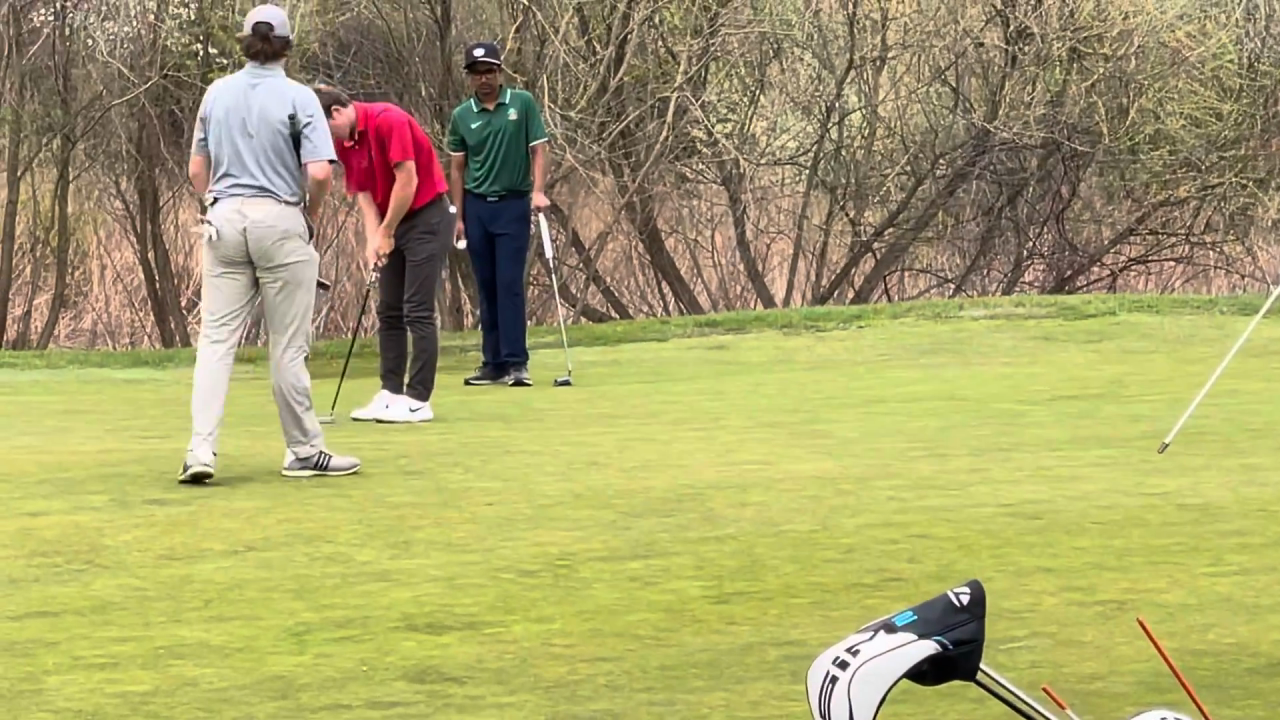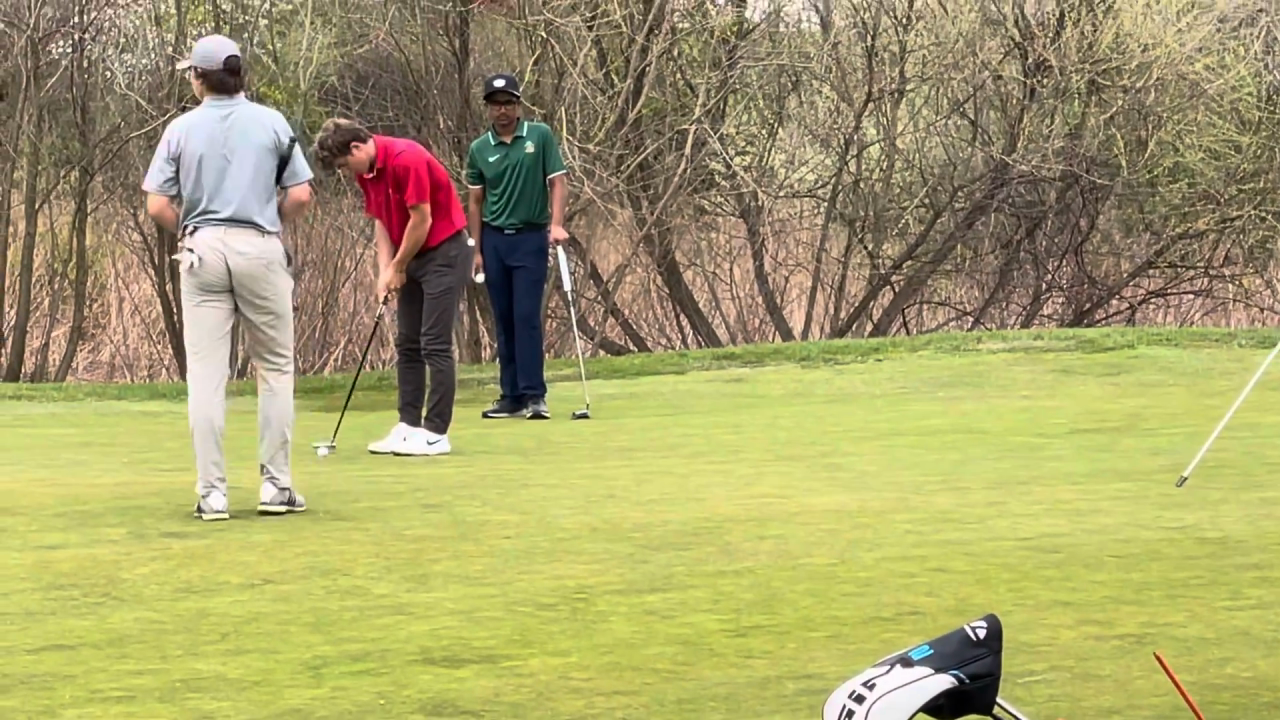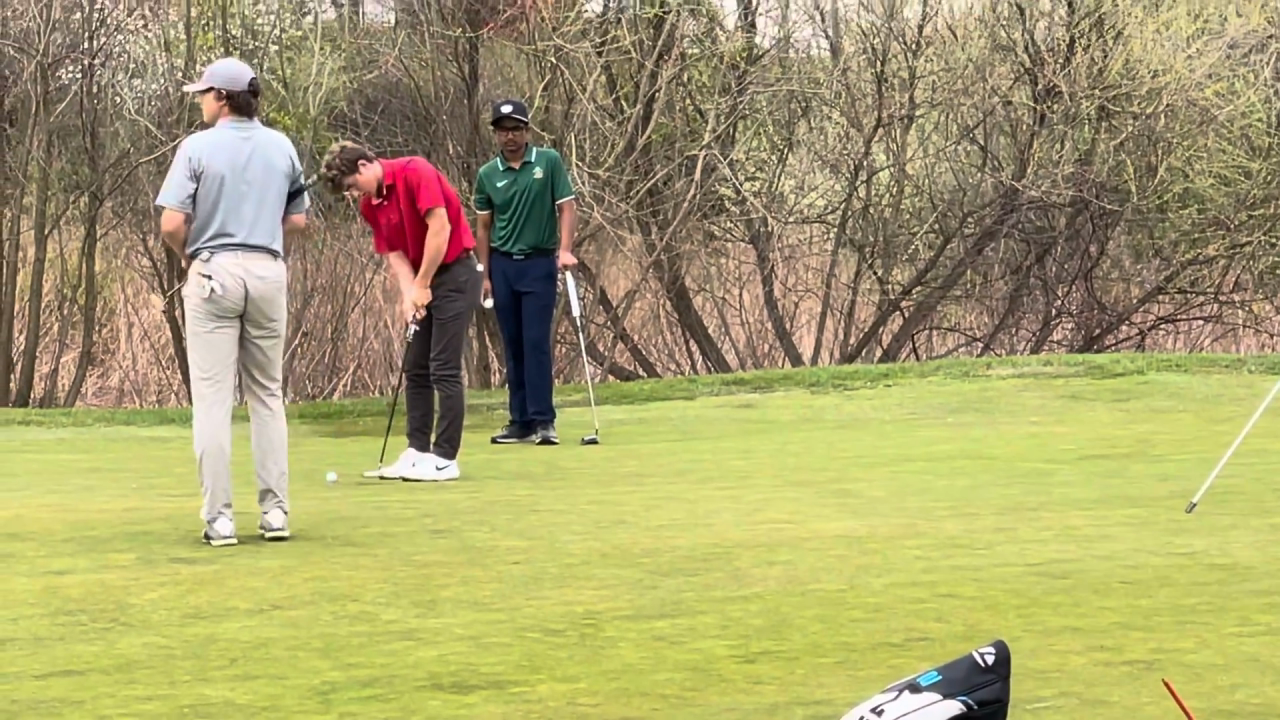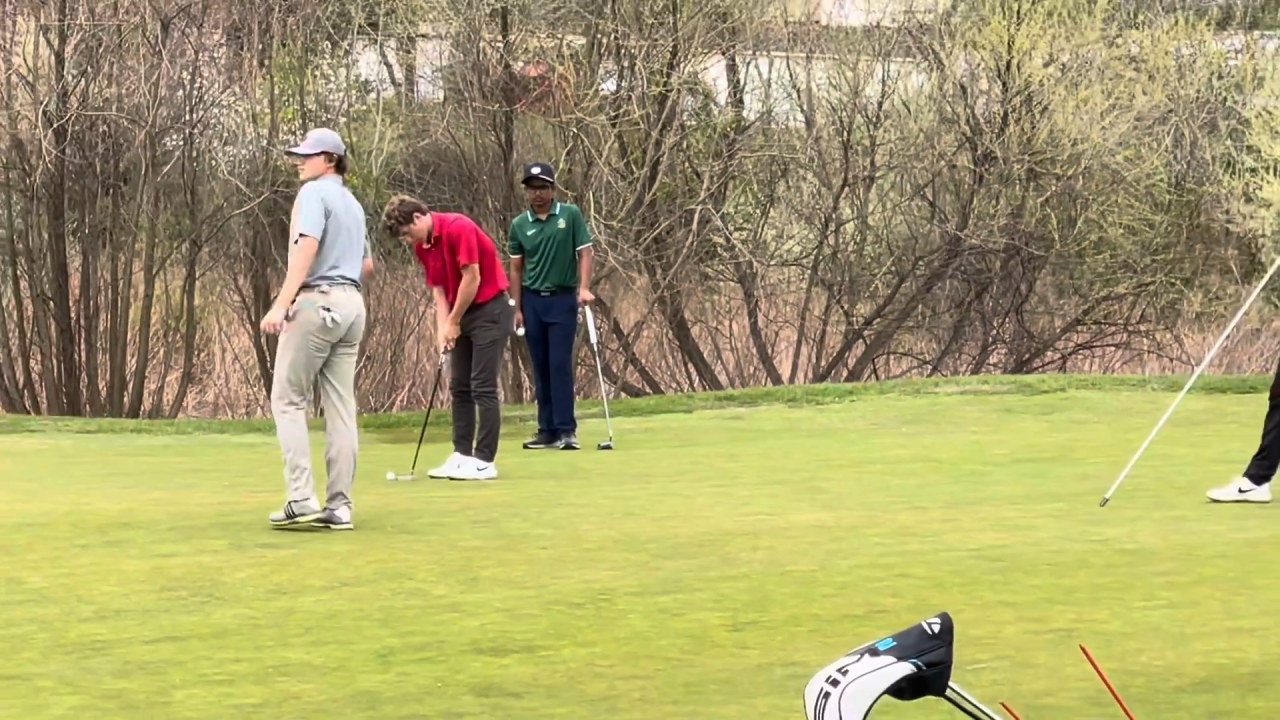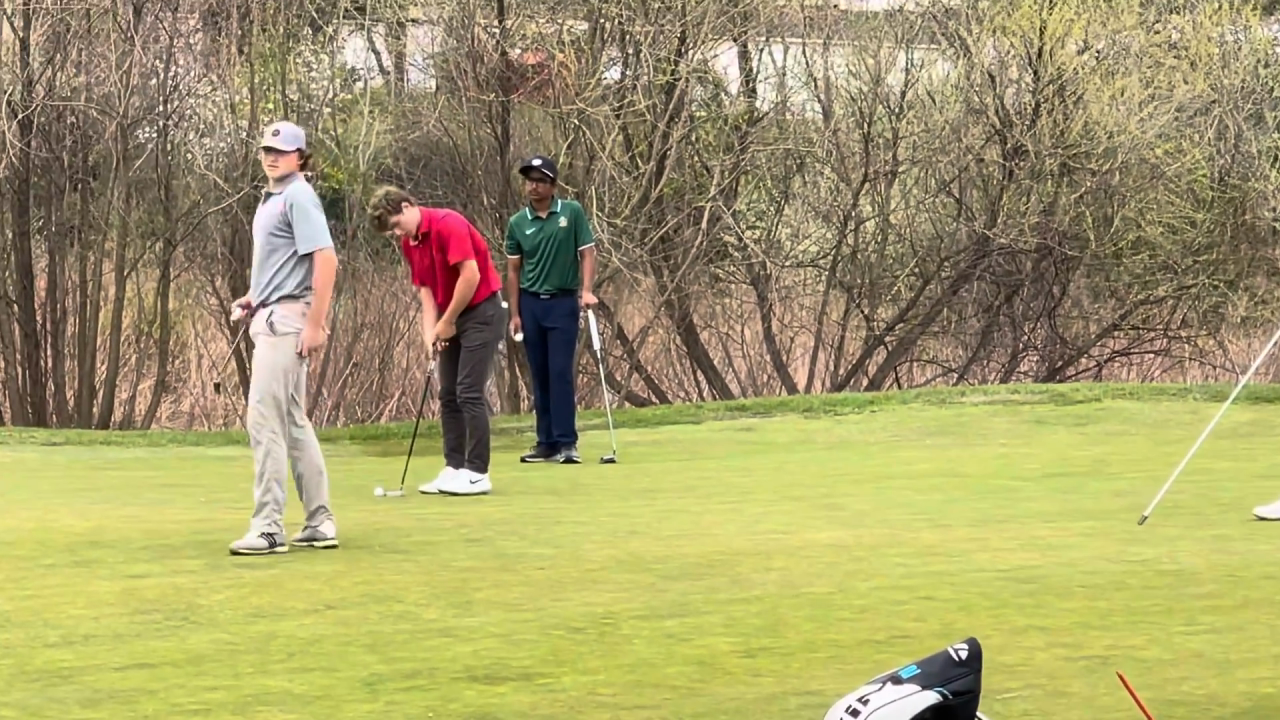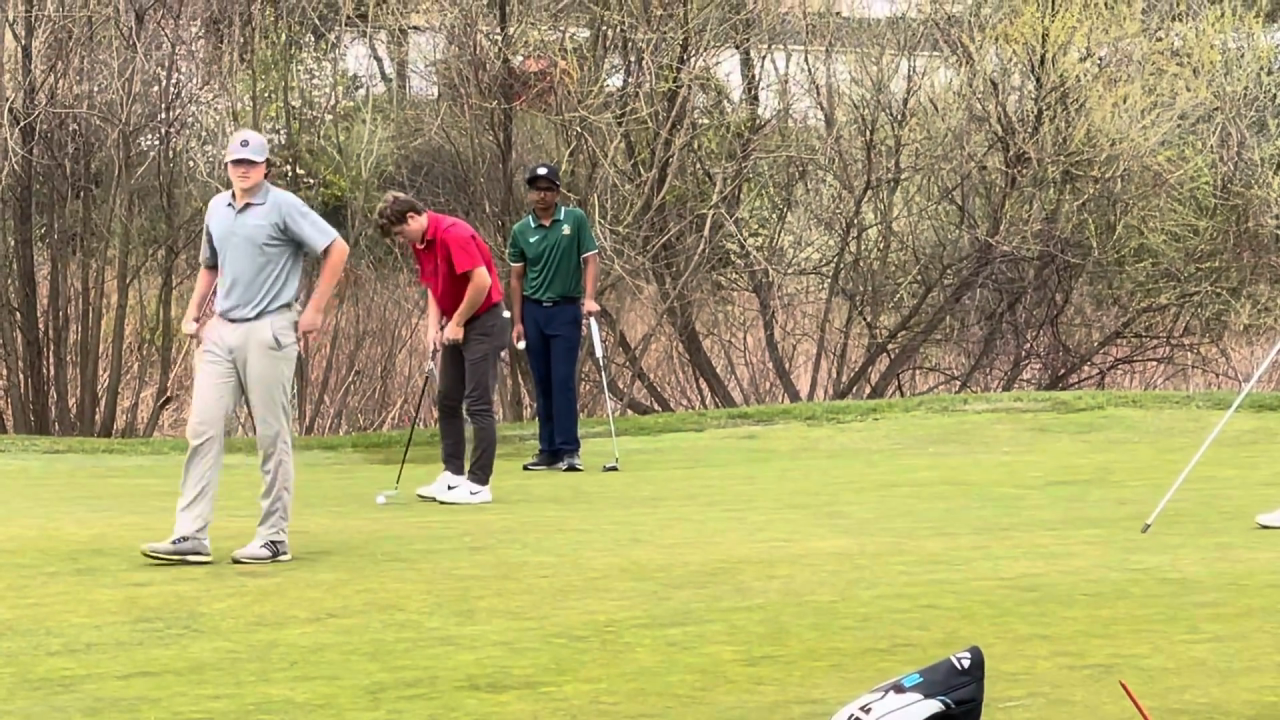
dt=0.5s
person 1, frame 1
left shoulder: (216, 93)
right shoulder: (299, 97)
left elbow: (197, 169)
right elbow: (319, 174)
right wrist: (310, 213)
left hip: (223, 220)
right hip: (278, 221)
left knee: (216, 340)
right knee: (287, 345)
left ankle: (200, 451)
right ankle: (304, 452)
person 1, frame 2
left shoulder: (181, 128)
right shoulder: (272, 121)
left elbow: (157, 207)
right elbow: (300, 196)
left hip: (202, 252)
right hip: (259, 250)
left knee: (206, 376)
right knee: (275, 369)
left ankle: (212, 493)
right ankle: (277, 484)
person 1, frame 3
left shoulder: (197, 147)
right shoulder: (282, 147)
left elbow: (171, 224)
right elbow: (297, 220)
left wrist: (191, 253)
left hip: (213, 275)
right hip: (268, 274)
left knee: (212, 400)
right knee: (267, 397)
left ankle: (220, 517)
right ankle: (275, 510)
person 1, frame 4
left shoulder: (313, 193)
right shoulder: (352, 203)
left elbow: (306, 248)
right elbow: (366, 265)
left wrist: (281, 303)
left hip: (317, 304)
right hip: (352, 305)
left knee: (288, 400)
right knee: (341, 409)
left ankle: (302, 497)
right ankle: (339, 505)
person 1, frame 5
left shoulder: (298, 196)
right shoulder: (270, 197)
left elbow: (326, 259)
left wrist: (316, 323)
right wrist: (250, 297)
left hip: (285, 319)
right hip: (268, 317)
left knee: (264, 422)
right knee: (292, 423)
left ankle: (269, 527)
right ankle: (319, 522)
person 1, frame 6
left shoulder: (283, 205)
right shoulder: (216, 207)
left elbow: (337, 249)
left wrist: (315, 309)
right wrist: (192, 313)
left hip: (268, 332)
right hip: (221, 331)
left knee: (271, 436)
right knee: (203, 430)
left ankle: (273, 537)
right ankle: (190, 535)
person 2, frame 1
left shoulder: (524, 103)
right shoulder: (461, 116)
left elbow: (539, 149)
right elbow: (457, 169)
left wrist: (538, 191)
right wrist: (458, 216)
left hip: (513, 204)
right hip: (476, 207)
left knee: (510, 284)
right knee: (486, 288)
left ankle: (516, 362)
right ankle: (493, 362)
person 2, frame 2
left shoulder: (541, 136)
right shoulder: (479, 149)
left elbow: (557, 182)
right elbow: (475, 202)
left wrist: (557, 224)
right wrist: (476, 250)
left hip: (530, 238)
right hip: (494, 240)
left knee: (527, 317)
right knee: (503, 321)
left ankle: (534, 395)
right ankle: (511, 395)
person 2, frame 3
left shoulder: (549, 161)
right shoulder: (487, 174)
left elbow: (566, 207)
right elbow: (483, 227)
left wrist: (565, 249)
right wrist: (484, 275)
left hip: (539, 263)
right hip: (502, 265)
left knee: (536, 343)
right knee: (513, 346)
left ankle: (543, 421)
right ankle: (521, 420)
person 2, frame 4
left shoulder: (571, 215)
right shoulder: (519, 225)
left elbow: (584, 252)
right elbow: (516, 269)
left wrist: (584, 288)
right wrist: (517, 309)
left hip: (562, 299)
right hip: (532, 301)
left knee: (561, 365)
right knee: (540, 368)
left ankle: (566, 430)
right ankle: (547, 429)
person 2, frame 5
left shoulder: (573, 212)
right shoulder: (517, 223)
left elbow: (587, 252)
right elbow: (513, 270)
left wrist: (587, 290)
right wrist: (514, 314)
left hip: (563, 302)
right hip: (530, 303)
left knee: (561, 373)
right knee: (539, 376)
left ankle: (566, 442)
right ankle: (546, 442)
person 2, frame 6
left shoulder: (576, 219)
right shoulder: (520, 231)
left elbow: (590, 260)
right elbow: (516, 278)
left wrist: (589, 298)
right wrist: (517, 322)
left hip: (566, 310)
right hip: (533, 311)
left knee: (563, 380)
right knee: (542, 384)
left ankle: (569, 450)
right ankle: (548, 449)
person 3, frame 1
left shoulder: (387, 119)
right shoulder: (343, 142)
left elbow: (408, 180)
right elbow: (363, 193)
left wrist: (386, 234)
right wrist: (372, 240)
left hip: (427, 217)
right hip: (393, 222)
left knee: (418, 311)
right knee: (389, 311)
person 3, frame 2
left shoulder: (407, 158)
right shoulder: (366, 172)
left elbow: (422, 220)
right elbow: (382, 221)
left wrist: (398, 268)
right wrist: (385, 271)
left hip: (445, 251)
right hip: (413, 254)
left knee: (435, 344)
right knee: (407, 344)
person 3, frame 3
left shoulder: (414, 171)
right shoulder: (369, 206)
left elbow: (440, 227)
right elbow: (394, 254)
left wrist: (423, 285)
right wrist: (409, 294)
left hip: (455, 274)
right hip: (422, 281)
left knee: (444, 368)
right knee: (415, 368)
person 3, frame 4
left shoulder: (458, 228)
right shoulder: (422, 247)
left elbow: (472, 278)
right elbow: (438, 288)
left wrist: (453, 322)
right wrist: (443, 328)
left hip: (490, 309)
right hip: (463, 313)
left knee: (483, 387)
right knee: (460, 387)
left ankle: (484, 461)
right ankle: (462, 454)
person 3, frame 5
left shoulder: (448, 224)
right shoulder: (409, 243)
left elbow: (471, 274)
right elbow: (426, 287)
left wrist: (447, 320)
right wrist: (430, 329)
left hip: (480, 312)
right hip: (452, 318)
left knee: (470, 392)
right knee: (449, 396)
left ankle: (477, 473)
right ankle: (455, 468)
person 3, frame 6
left shoulder: (453, 233)
right shoulder: (420, 243)
left elbow: (481, 281)
left wrist: (457, 322)
right wrist: (434, 326)
left hip: (484, 323)
right hip: (455, 326)
left knee: (478, 404)
right knee: (447, 400)
left ankle: (478, 484)
right ankle: (453, 474)
